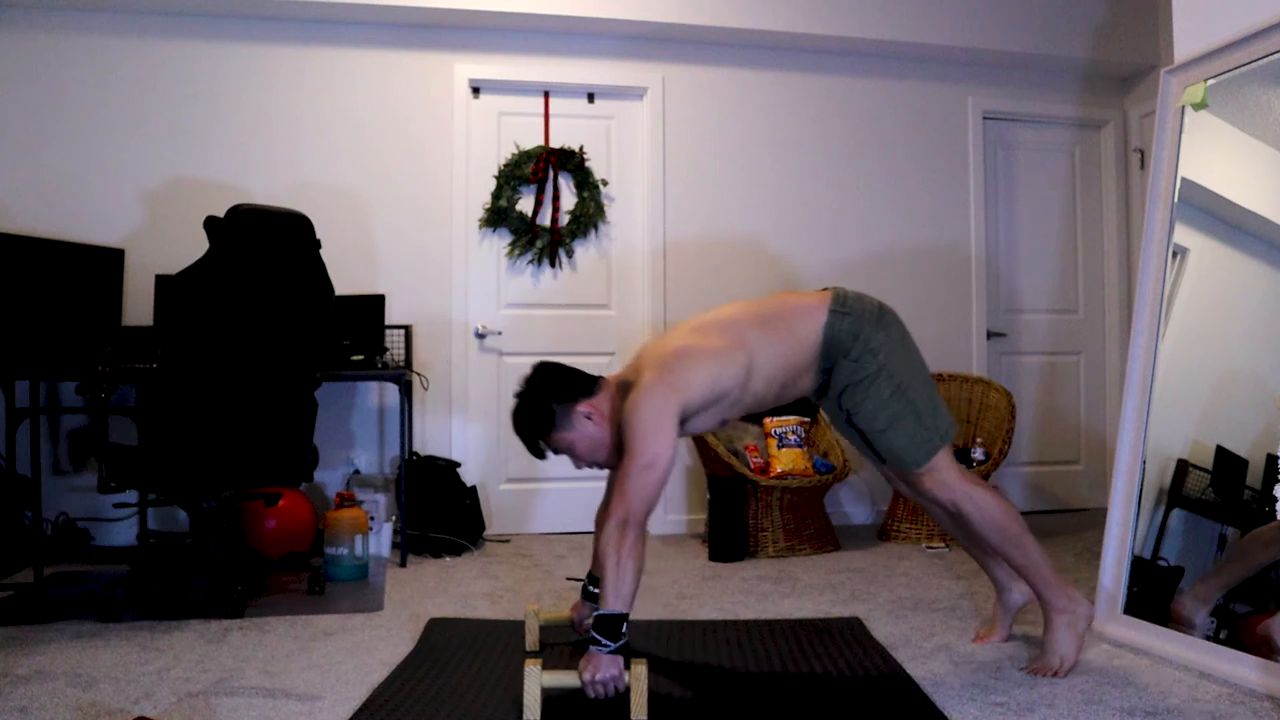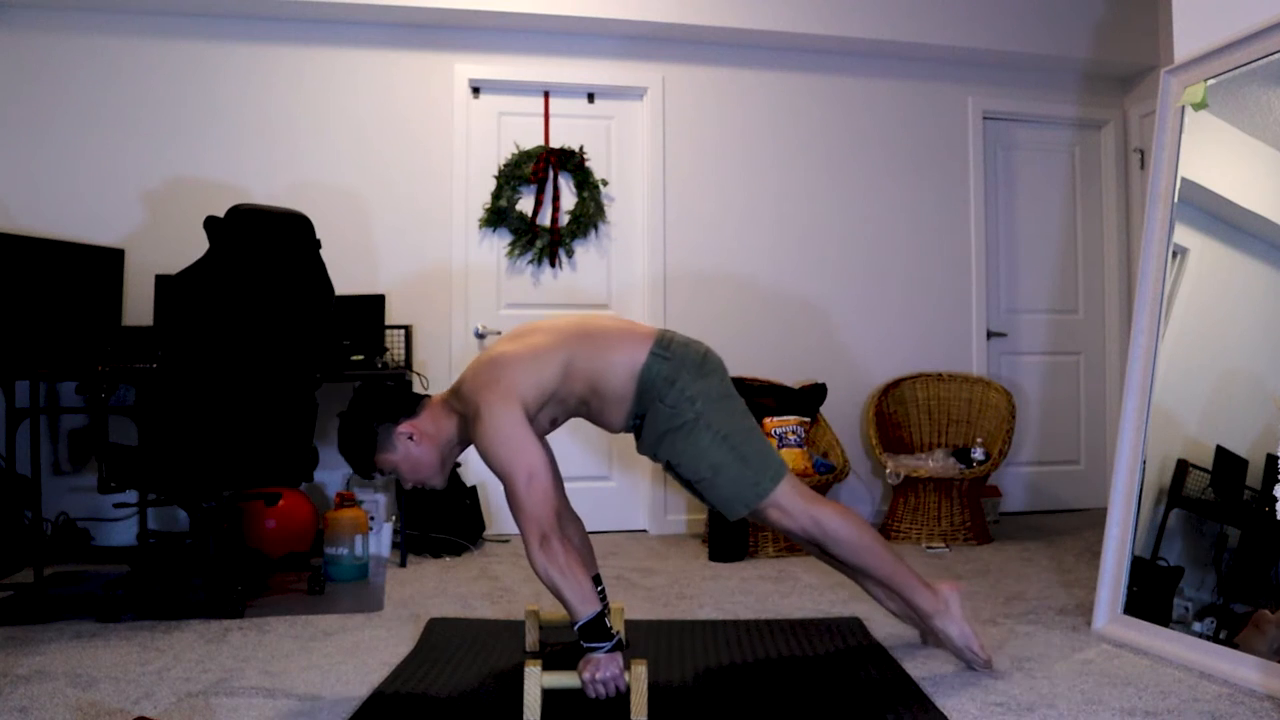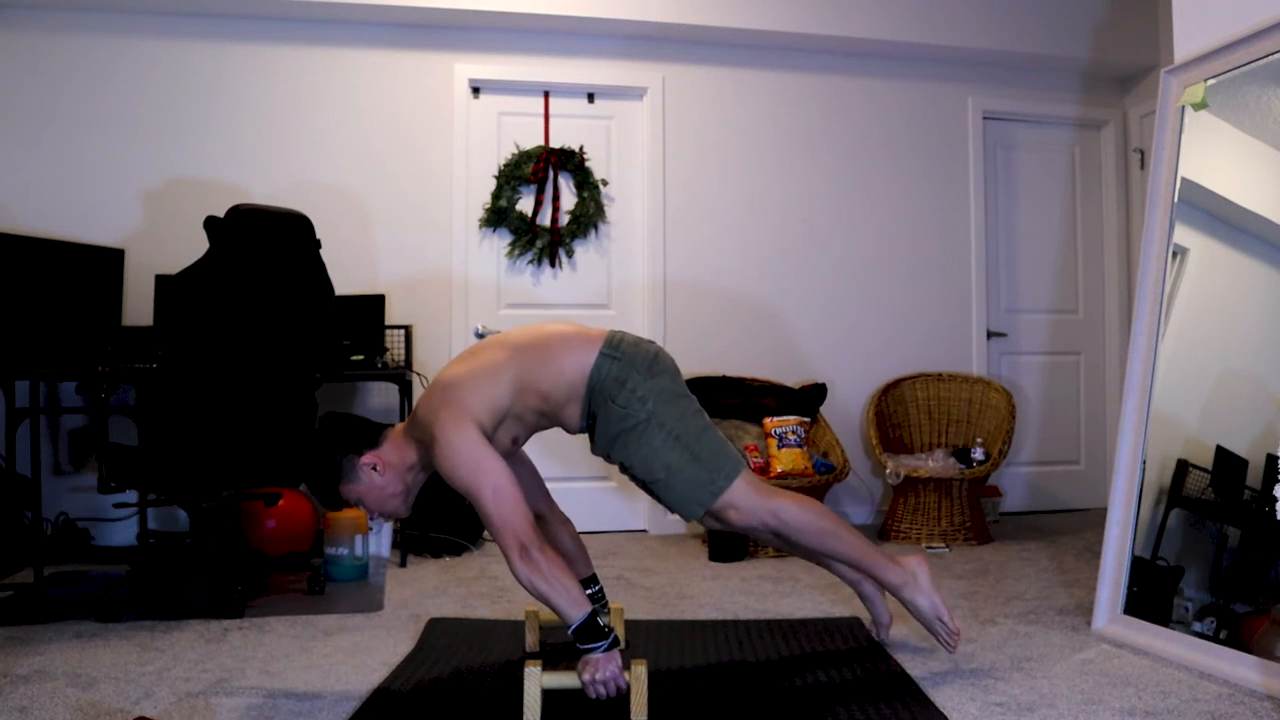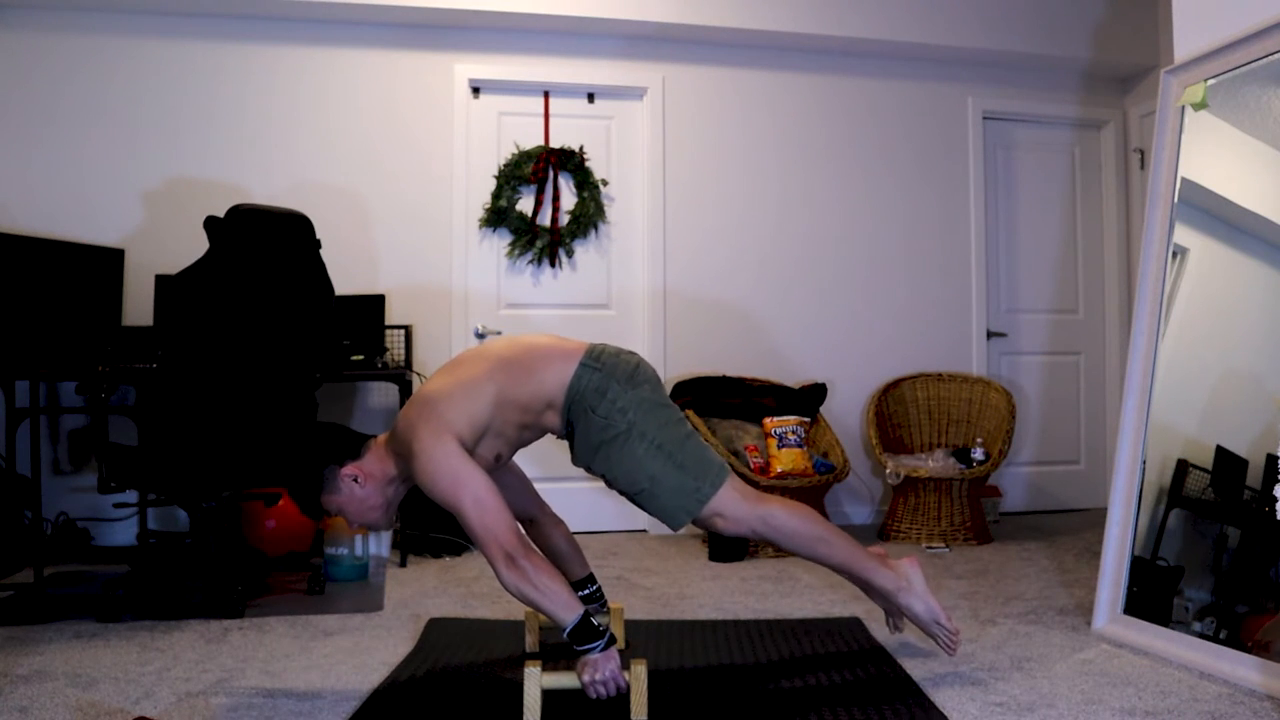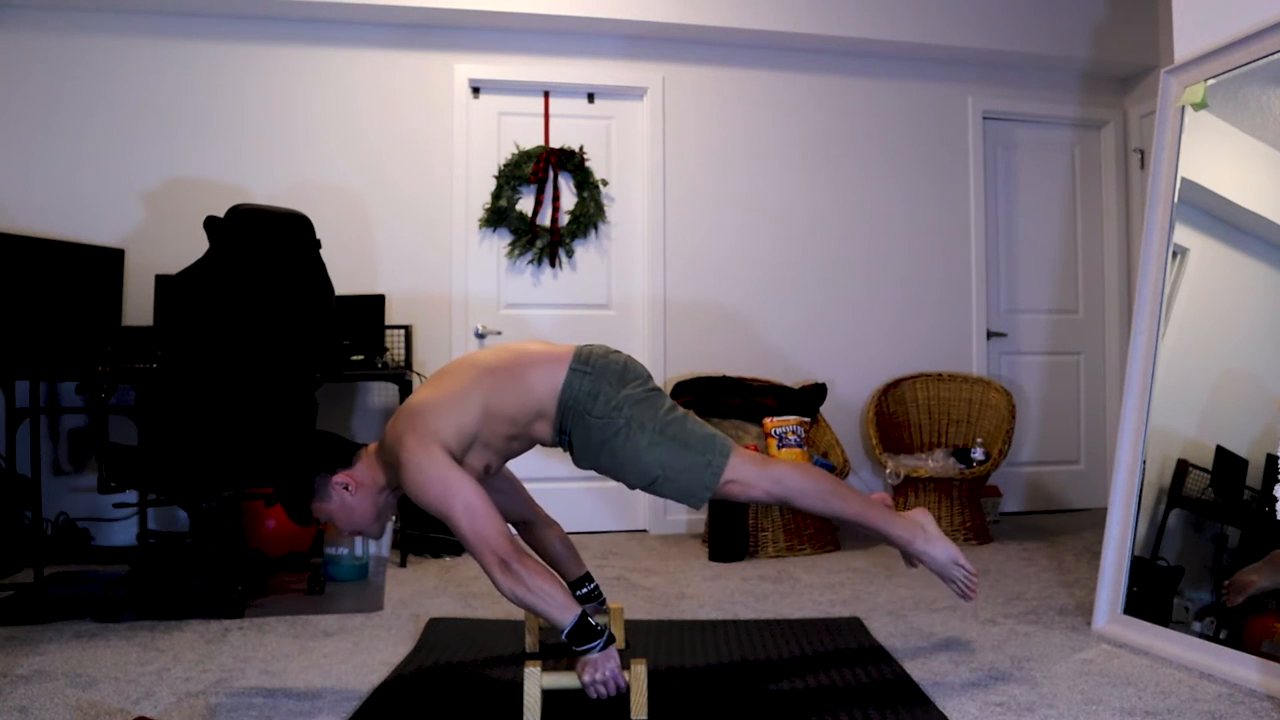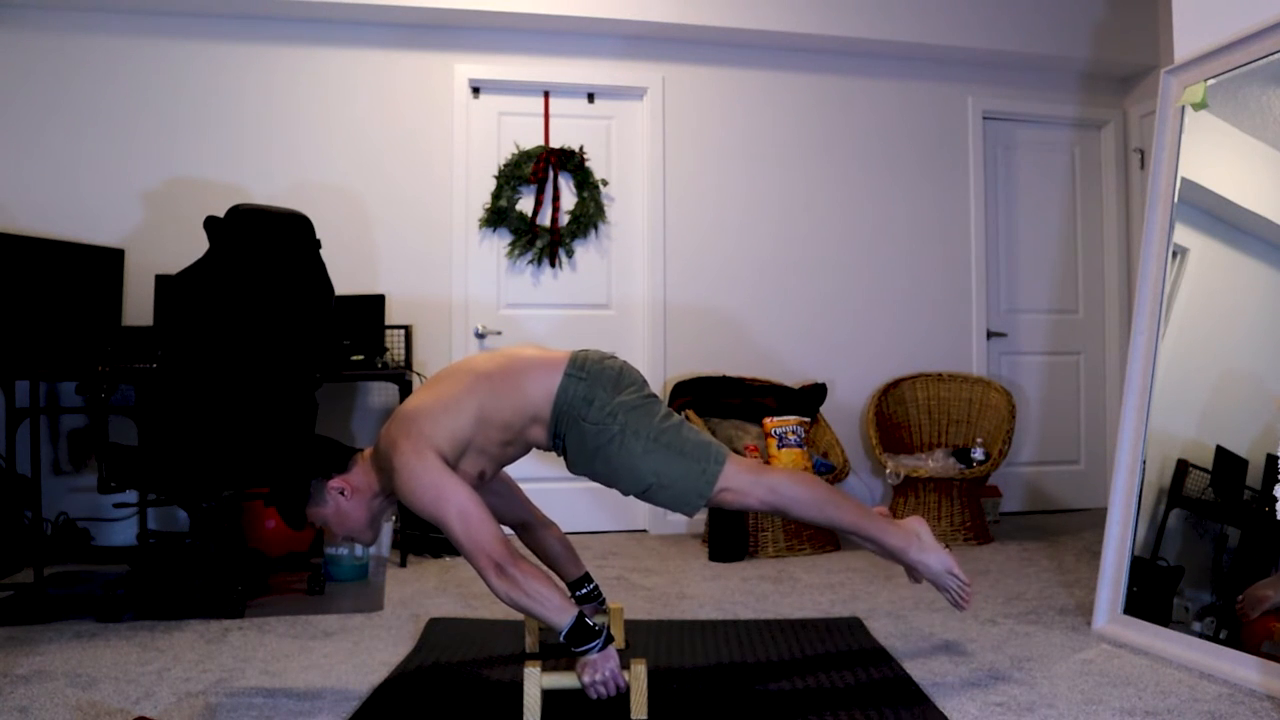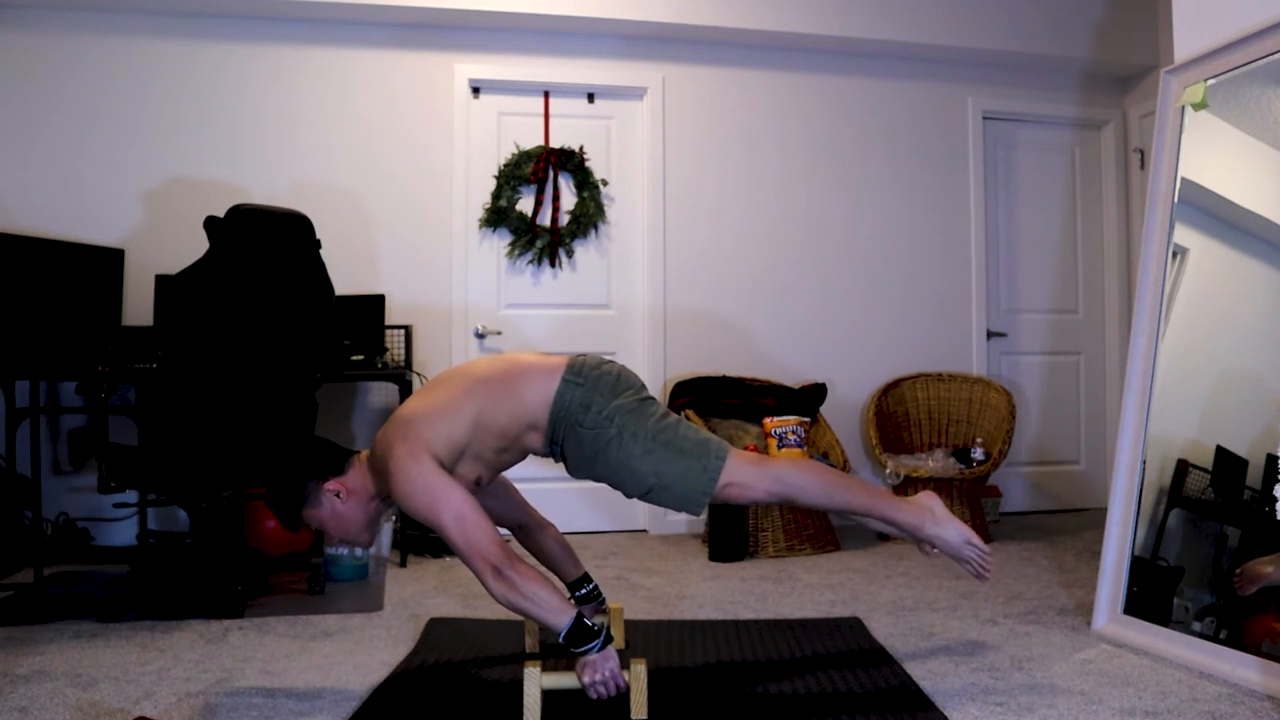
dt=0.7s
person 1, frame 1
left shoulder: (648, 401)
right shoulder: (627, 389)
left elbow: (626, 527)
right elbow: (617, 508)
left wrist: (607, 640)
right wrist: (592, 594)
left hip: (856, 342)
right hip: (833, 348)
left knee: (942, 483)
right knee: (914, 484)
left ankle: (1063, 603)
right ankle: (1009, 585)
person 1, frame 2
left shoulder: (488, 414)
right shoulder: (486, 398)
left elbow: (543, 539)
right elbow: (558, 514)
left wrist: (599, 641)
right wrist: (595, 601)
left hip: (671, 385)
right hip: (667, 380)
left knee: (790, 509)
right knee: (780, 512)
left ankle: (929, 601)
right ankle: (908, 600)
person 1, frame 3
left shoulder: (446, 438)
right shoulder: (455, 422)
left elbow: (524, 549)
right elbow: (544, 516)
left wrist: (594, 641)
right wrist: (594, 604)
left hip: (621, 387)
right hip: (621, 381)
left knee: (747, 505)
right knee: (734, 505)
left ankle: (896, 573)
right ankle: (859, 573)
person 1, frame 4
left shoulder: (424, 450)
right shoulder: (446, 436)
left elbow: (510, 557)
right elbow: (532, 516)
left wrist: (590, 641)
right wrist: (589, 603)
left hip: (601, 398)
right hip: (602, 389)
left knee: (734, 511)
right knee: (723, 507)
left ankle: (889, 578)
right ankle: (870, 566)
person 1, frame 5
left shoulder: (413, 460)
right shoulder: (433, 444)
left elbow: (504, 562)
right elbow: (527, 518)
left wrist: (588, 640)
right wrist: (587, 599)
left hip: (593, 399)
right hip: (591, 387)
left knee: (747, 478)
right knee: (741, 474)
left ankle: (904, 528)
right ankle: (869, 508)
person 1, frame 6
left shoulder: (406, 464)
right shoulder: (425, 449)
left elbow: (498, 565)
right elbow: (523, 518)
left wrist: (587, 639)
right wrist: (585, 597)
left hip: (587, 403)
right hip: (585, 395)
left knee: (741, 485)
right knee: (733, 480)
left ankle: (901, 539)
right ankle: (875, 526)
person 1, frame 7
left shoulder: (401, 467)
right shoulder: (425, 451)
left elbow: (496, 566)
right elbow: (518, 520)
left wrist: (584, 640)
right wrist: (586, 597)
left hip: (585, 409)
right hip: (583, 400)
left knee: (747, 480)
right knee: (743, 473)
left ankle: (912, 514)
right ankle: (893, 513)
